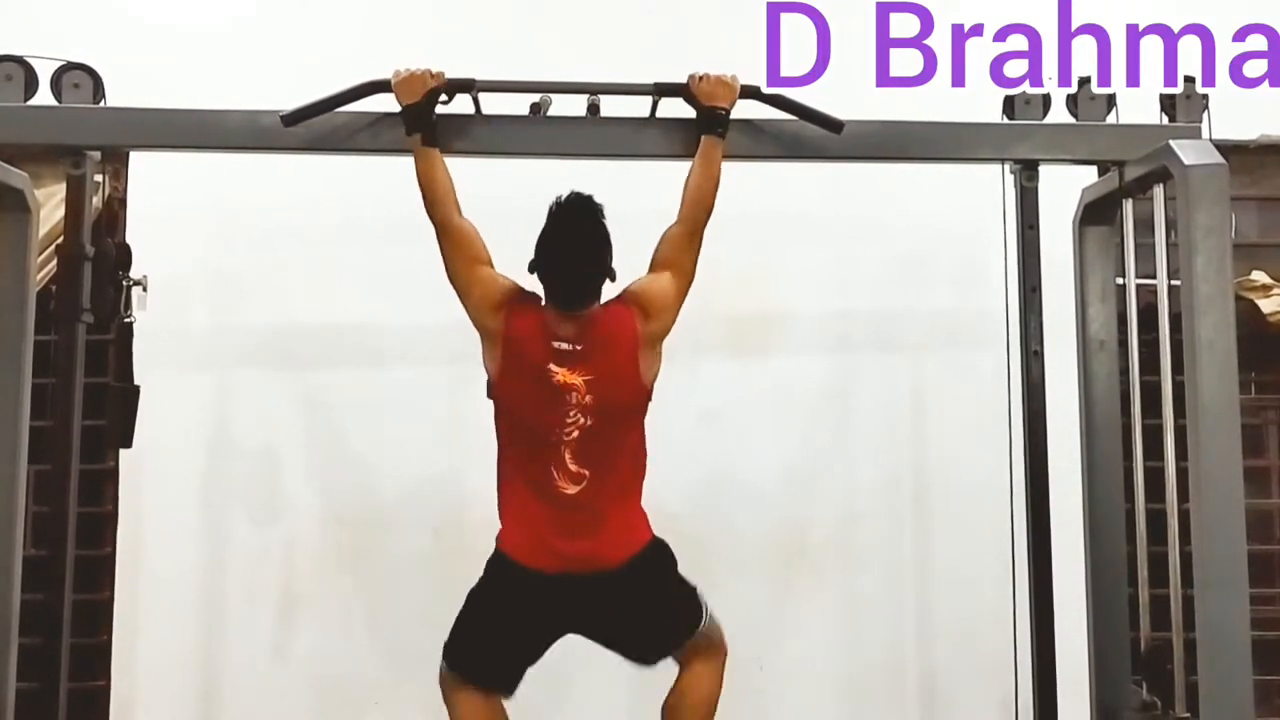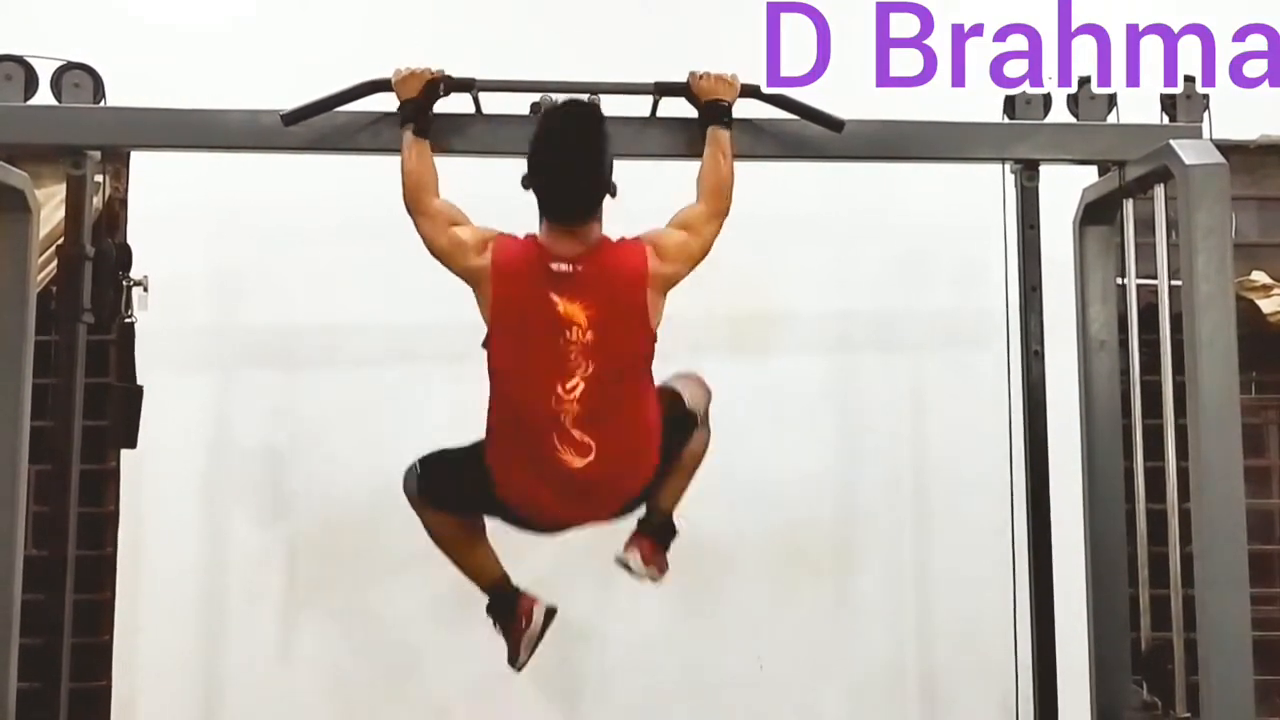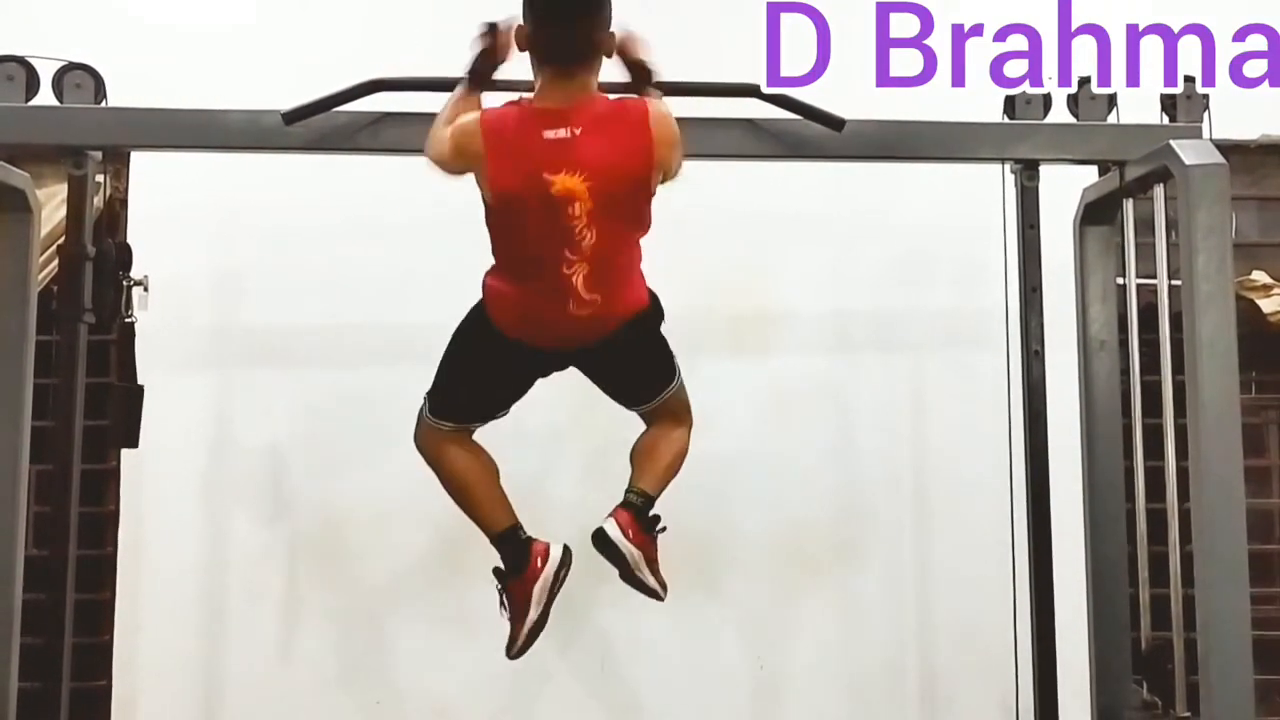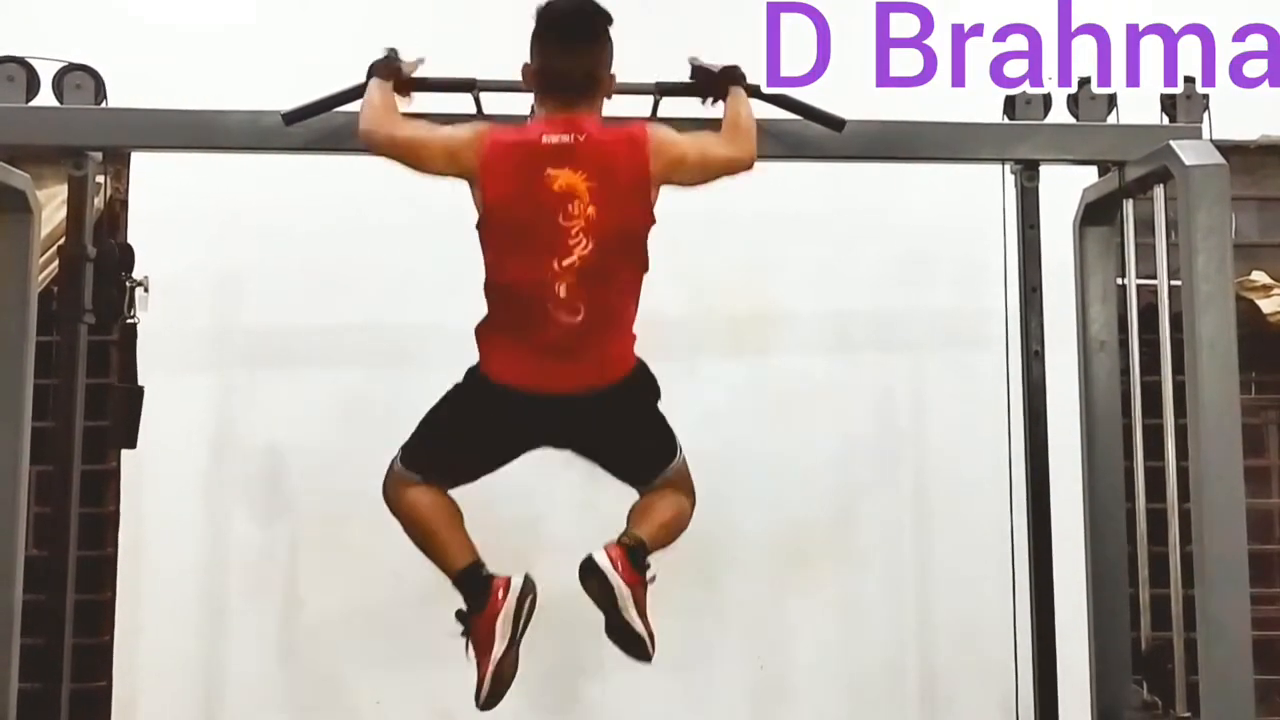
dt=0.2s
person 1, frame 1
left shoulder: (503, 322)
right shoulder: (643, 323)
left elbow: (449, 225)
right elbow: (691, 225)
left wrist: (420, 124)
right wrist: (713, 122)
left hip: (523, 574)
right hip: (627, 568)
right knee: (704, 653)
person 1, frame 2
left shoulder: (490, 262)
right shoulder: (649, 265)
left elbow: (422, 205)
right elbow: (713, 209)
left wrist: (413, 114)
right wrist: (718, 115)
left hip: (520, 488)
right hip: (621, 479)
left knee: (427, 486)
right knee: (694, 397)
left ankle: (510, 601)
right ankle: (651, 533)
person 1, frame 3
left shoulder: (486, 132)
right shoulder: (647, 128)
left elbow: (440, 146)
left wrist: (482, 68)
right wrist: (640, 70)
left hip: (513, 327)
right hip: (618, 324)
left knee: (437, 431)
right knee: (672, 419)
left ankle: (522, 553)
right ankle: (633, 517)
person 1, frame 4
left shoulder: (487, 154)
right shoulder: (643, 151)
left elbow: (380, 131)
right elbow: (739, 149)
left wrist: (386, 73)
right wrist: (729, 83)
left hip: (508, 391)
right hip: (610, 390)
left knee: (409, 483)
right knee: (674, 489)
left ankle: (486, 594)
right ankle: (624, 558)
